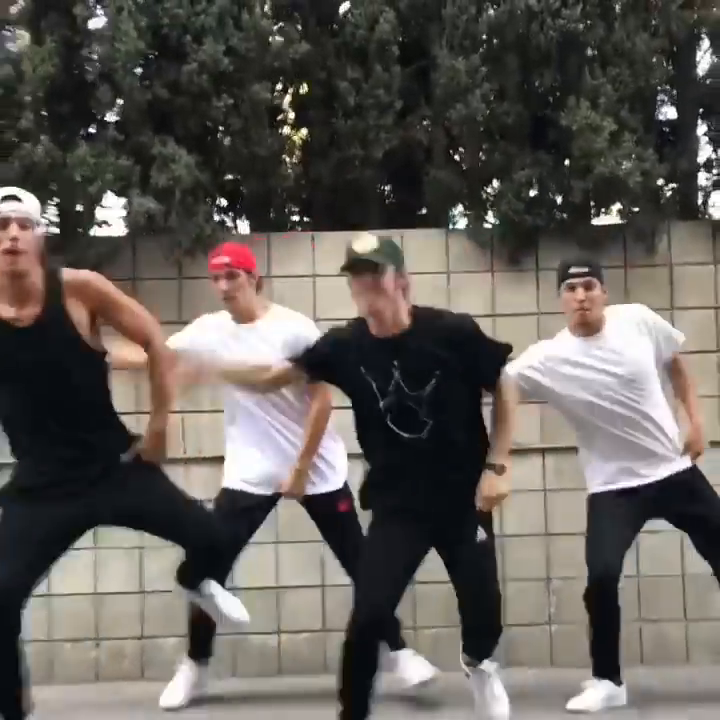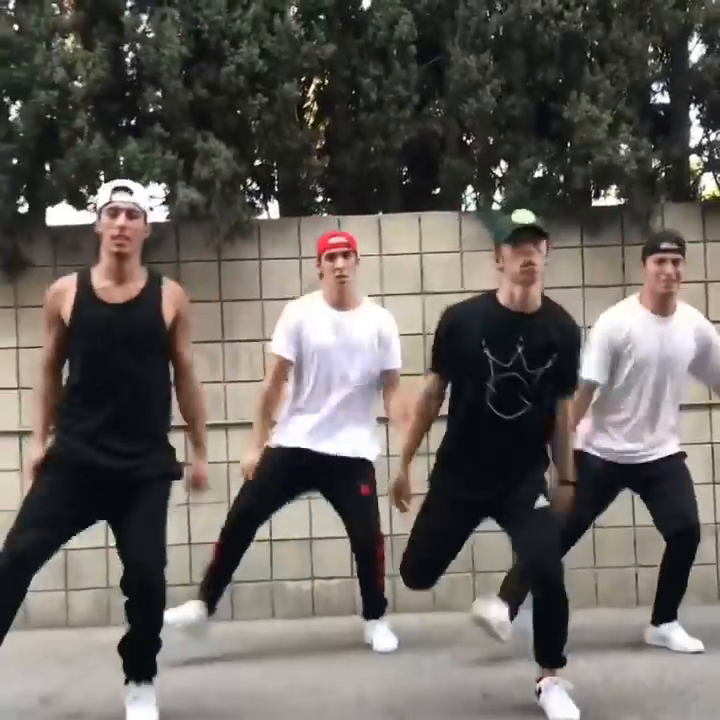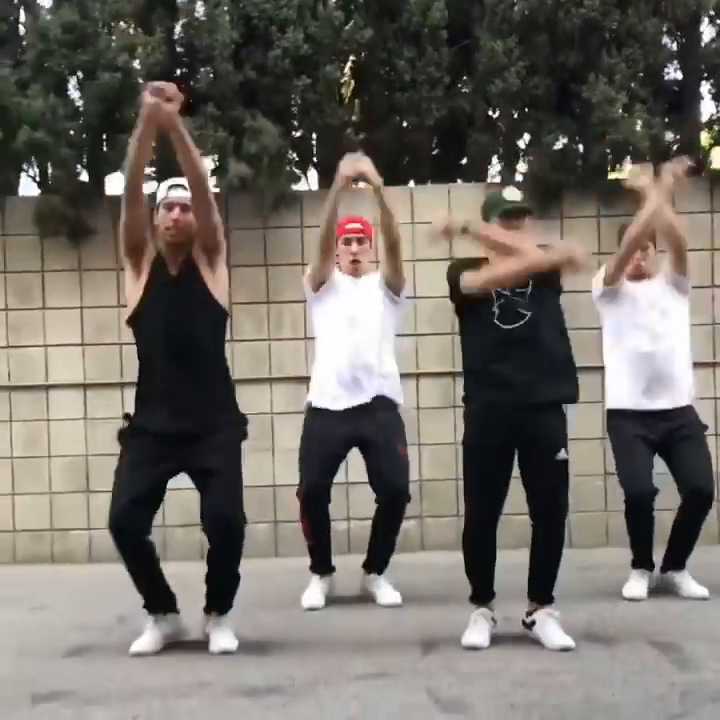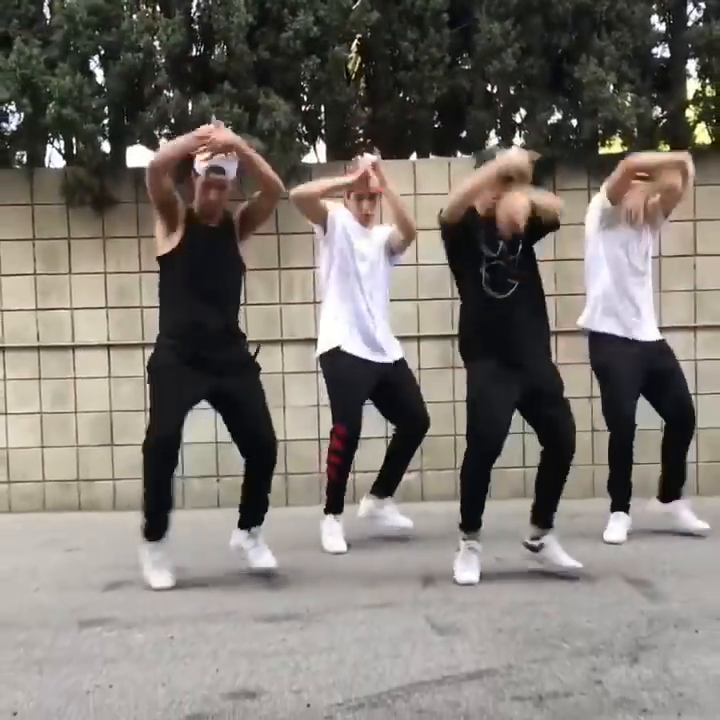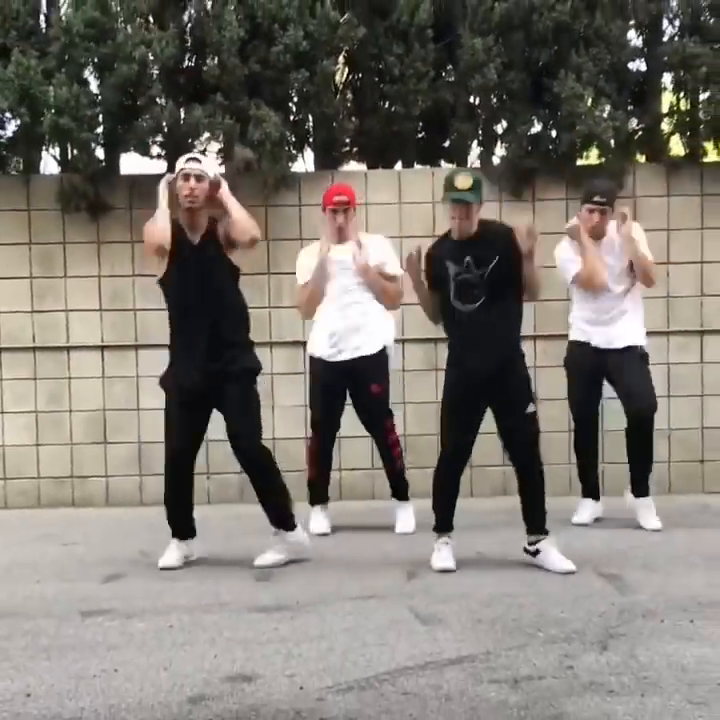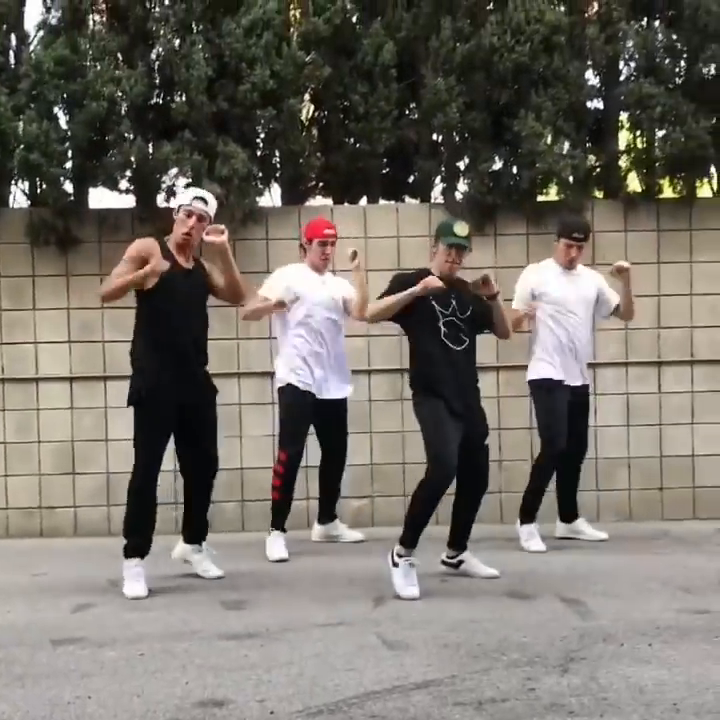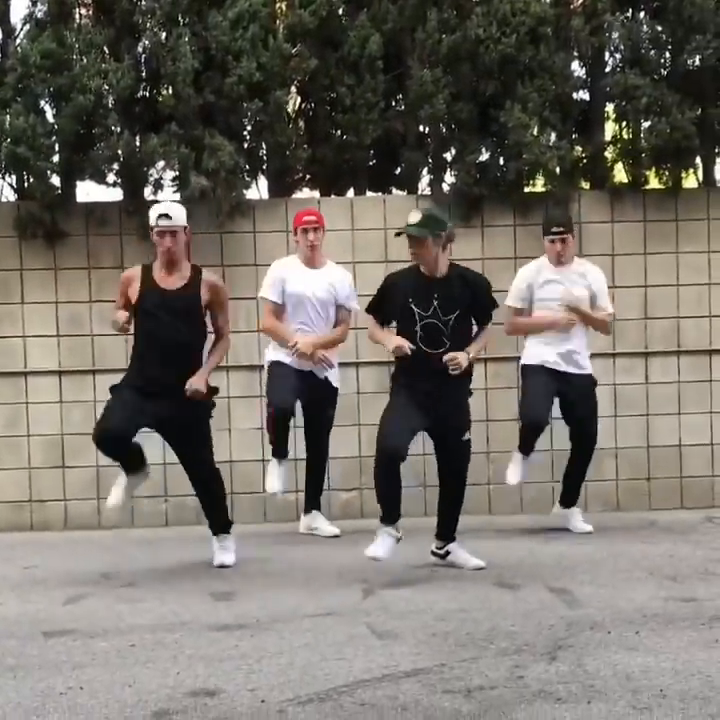
dt=0.5s
person 1, frame 1
left shoulder: (82, 288)
left elbow: (155, 343)
left wrist: (159, 425)
left hip: (113, 467)
left knee: (208, 533)
left ankle: (199, 581)
person 1, frame 2
left shoulder: (169, 296)
right shoulder: (66, 293)
left elbow: (186, 379)
right elbow: (51, 370)
left wrist: (201, 453)
left hip: (144, 464)
right hip: (76, 456)
left knee: (145, 578)
person 1, frame 3
left shoulder: (212, 255)
right shoulder: (138, 260)
left elbow: (201, 187)
right elbow: (131, 192)
left wrist: (174, 125)
right wrist: (148, 123)
left hip: (214, 421)
right hip: (151, 423)
left knee: (226, 519)
right knee: (125, 519)
left ankle: (219, 615)
right ankle: (161, 614)
person 1, frame 4
left shoulder: (239, 222)
right shoulder: (172, 214)
left elbow: (275, 190)
right elbow: (156, 165)
left wrist: (234, 142)
left hip: (229, 356)
right hip: (178, 357)
left knee: (262, 445)
right knee: (162, 444)
left ankle: (250, 530)
right ankle: (154, 542)
person 1, frame 5
left shoulder: (225, 230)
right shoulder: (162, 231)
left elbow: (247, 236)
right elbow: (158, 243)
left wrist: (226, 197)
right wrist: (162, 196)
left hip: (233, 357)
right hip: (188, 362)
left knee: (248, 444)
right knee: (178, 453)
left ankle: (289, 534)
right ankle: (182, 538)
person 1, frame 6
left shoulder: (202, 267)
right shoulder: (147, 249)
left elbow: (237, 296)
right elbow: (107, 293)
left wrist: (223, 250)
right wrist: (145, 273)
left hip: (195, 380)
right hip: (155, 380)
left knee: (203, 464)
right knee: (148, 465)
left ankle: (192, 544)
right ankle: (135, 560)
person 1, frame 7
left shoulder: (208, 283)
right shoulder: (133, 278)
left elbow: (224, 335)
right elbow: (121, 316)
left wrist: (204, 373)
right wrist: (120, 320)
left hip: (187, 390)
right hip: (141, 385)
left knee: (202, 472)
right knee: (107, 433)
left ankle: (222, 535)
right ankle: (133, 467)
person 2, frame 1
left shoulder: (455, 332)
right shoulder: (340, 344)
left elbow: (501, 391)
right elbow: (274, 376)
left wrist: (497, 466)
right wrist: (216, 368)
left hip: (459, 500)
right hip: (394, 504)
left knee: (482, 615)
right knee: (369, 616)
left ankle: (479, 663)
person 2, frame 2
left shoulder: (561, 327)
right shoulder: (461, 319)
left elbow: (562, 408)
right elbow: (433, 393)
left wrist: (567, 480)
right wrist: (404, 464)
left hip: (523, 477)
right hip: (457, 473)
left knee: (547, 573)
right knee: (418, 572)
left ankle: (551, 679)
person 2, frame 3
left shoulder: (545, 264)
right shoulder: (465, 273)
left elbow: (559, 257)
right elbow: (479, 282)
left wrist: (471, 231)
right wrist: (537, 259)
left hip: (544, 408)
right hip: (487, 410)
left knee: (550, 514)
right knee: (480, 516)
left ankle: (540, 609)
right ankle: (482, 609)
person 2, frame 4
left shoulder: (525, 221)
right shoulder: (460, 225)
left elbow: (555, 209)
right elbow: (454, 202)
left wrist: (524, 195)
right wrist: (501, 165)
left hip: (534, 358)
right hip: (488, 361)
left knee: (561, 443)
right knee: (484, 446)
left ankle: (541, 534)
right ankle: (469, 541)
person 2, frame 5
left shoulder: (503, 238)
right shoulder: (437, 252)
left elbow: (531, 293)
right elbow: (434, 313)
left wrist: (529, 256)
right wrist: (416, 279)
left hip: (508, 367)
right hip: (463, 371)
left knee: (526, 455)
right knee: (453, 455)
left ankle: (538, 541)
right ankle: (442, 538)
person 2, frame 6
left shoulder: (469, 294)
right shoulder: (410, 282)
left elbow: (504, 332)
right elbow: (372, 313)
left wrist: (491, 295)
right wrist: (419, 289)
left hip: (467, 397)
right hip: (432, 396)
left knee: (476, 479)
right knee: (442, 470)
left ankle: (455, 553)
right ankle: (403, 552)
person 2, frame 7
left shoulder: (471, 282)
right shoulder: (397, 283)
left elbow: (489, 326)
right elbow: (374, 324)
left wrist: (469, 353)
right wrist: (388, 338)
left hip: (453, 393)
right hip: (409, 391)
left knee: (454, 475)
right knee: (389, 450)
left ankle: (444, 545)
right ankle: (388, 527)
person 3, frame 1
left shoulder: (295, 328)
right shoulder: (206, 332)
left elbow: (321, 401)
right elbow: (152, 357)
left wrist: (303, 466)
right wrist: (114, 353)
left hip: (317, 469)
right hip: (249, 474)
left knee: (360, 559)
right knee: (211, 566)
left ankle: (398, 651)
right ankle: (195, 664)
person 3, frame 2
left shoulder: (380, 321)
right shoulder: (299, 314)
left elbow: (392, 389)
right elbow: (274, 381)
left wrist: (404, 422)
right wrist: (256, 444)
left hip: (351, 448)
right hip: (294, 442)
left knee: (367, 536)
right knee: (242, 517)
left ankle: (375, 619)
right ankle: (204, 604)
person 3, frame 3
left shoulder: (387, 286)
right shoulder: (323, 283)
left elbow: (393, 243)
right elbow: (323, 240)
left wrist: (377, 184)
right wrist: (338, 186)
left hip: (379, 403)
right hip: (326, 403)
left knee: (395, 490)
right knee: (311, 492)
left ankle: (376, 571)
right ankle: (320, 572)
person 3, frame 4
left shoulder: (386, 236)
right shoulder: (333, 221)
left elbow: (409, 231)
right elbow: (298, 195)
left wrist: (383, 182)
right wrist: (353, 177)
left hip: (384, 349)
right hip: (342, 347)
left knee: (416, 421)
right knee: (347, 428)
left ankle: (379, 498)
right ankle: (333, 516)
person 3, frame 5
left shoulder: (379, 246)
right shoulder: (312, 254)
left elbow: (394, 299)
right elbow: (305, 306)
left wrist: (367, 269)
right wrist: (321, 262)
left hip: (369, 348)
right hip: (325, 352)
left knee: (380, 423)
right knee: (322, 432)
left ankle: (403, 502)
right ankle: (318, 506)
person 3, frame 6
left shoulder: (339, 285)
right shoulder: (287, 276)
left elbow: (362, 312)
right elbow: (248, 313)
left wrist: (358, 272)
right wrist: (270, 304)
left hip: (335, 384)
right hip: (296, 380)
left knee: (336, 453)
right knee: (291, 452)
left ankle: (326, 522)
right ankle: (276, 531)
person 3, frame 7
left shoulder: (340, 276)
right shoulder: (281, 270)
left elbow: (344, 328)
right elbow: (267, 321)
left wrist: (314, 344)
right wrist: (297, 345)
left hip: (323, 369)
right hip: (286, 360)
left knee: (318, 443)
right knee: (279, 407)
left ankle: (312, 513)
right ankle: (279, 459)
person 4, frame 1
left shoulder: (639, 320)
right shoulder: (547, 358)
left elbow: (675, 363)
left hip: (674, 471)
right hip: (615, 483)
right knee: (602, 580)
right ankle: (608, 682)
person 4, frame 2
right shoulder: (614, 323)
right elbow: (586, 390)
left hip: (660, 453)
right hip: (600, 450)
left knee: (685, 531)
right knee: (560, 531)
left ankle: (664, 622)
right ankle: (505, 608)
person 4, frame 3
left shoulder: (674, 284)
right shoulder: (608, 287)
left elbow: (678, 242)
right elbow: (624, 253)
left wrist: (659, 195)
right wrist: (652, 200)
left hip: (679, 410)
right hip: (628, 412)
left knee: (701, 492)
right knee: (639, 492)
left ankle: (674, 568)
right ankle: (641, 567)
person 4, frame 4
left shoulder: (651, 217)
right shoulder: (603, 209)
right elbow: (629, 165)
left hip: (647, 336)
right hip: (610, 337)
left knee: (683, 415)
right knee: (623, 427)
left ankle: (670, 499)
right ankle: (619, 512)
person 4, frame 5
left shoulder: (629, 233)
right shoulder: (568, 247)
left elbow: (648, 278)
right elbow: (597, 282)
left wrist: (629, 231)
right wrist: (585, 243)
left hip: (627, 344)
right hip: (584, 345)
left knee: (643, 411)
right knee: (585, 425)
left ankle: (640, 495)
right ankle: (590, 498)
person 4, frame 6
left shoulder: (593, 279)
right shoulder: (536, 273)
left elbow: (625, 314)
right elbow: (512, 322)
left wrist: (626, 281)
right wrist: (522, 314)
left hip: (578, 378)
right hip: (548, 376)
left knee: (576, 452)
right knee: (555, 446)
left ankle: (569, 520)
right ankle: (526, 523)
person 4, frame 7
left shoulder: (591, 274)
right shoulder: (530, 275)
left elbow: (607, 326)
right elbow: (511, 325)
left wrist: (583, 312)
right wrist: (547, 320)
left hip: (578, 368)
right hip: (538, 363)
left knee: (586, 441)
right knee: (534, 418)
left ankle: (568, 506)
right ankle: (523, 454)
